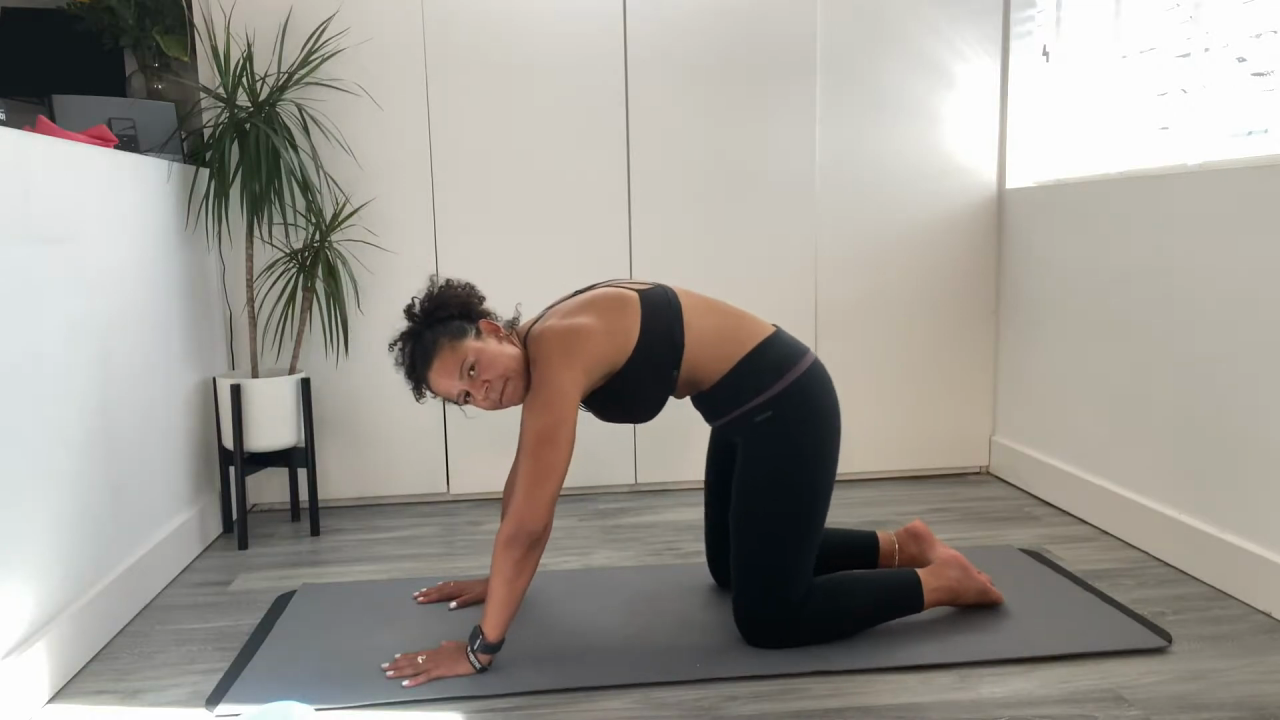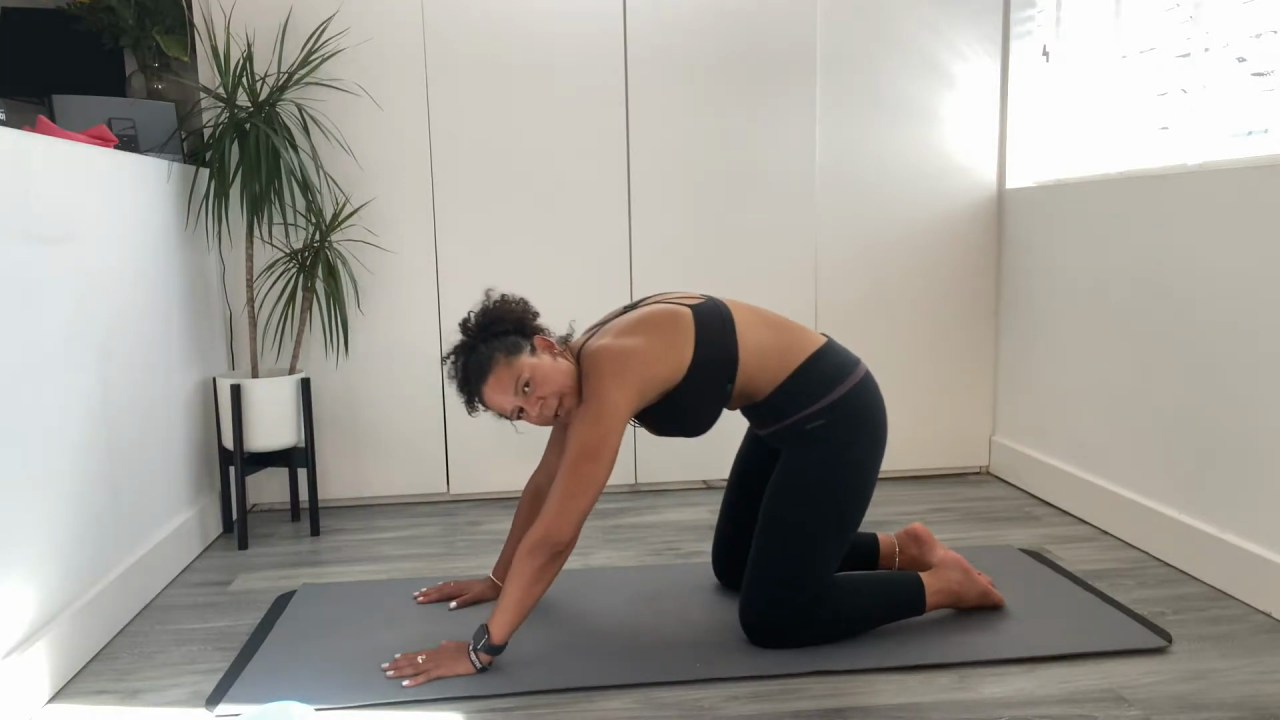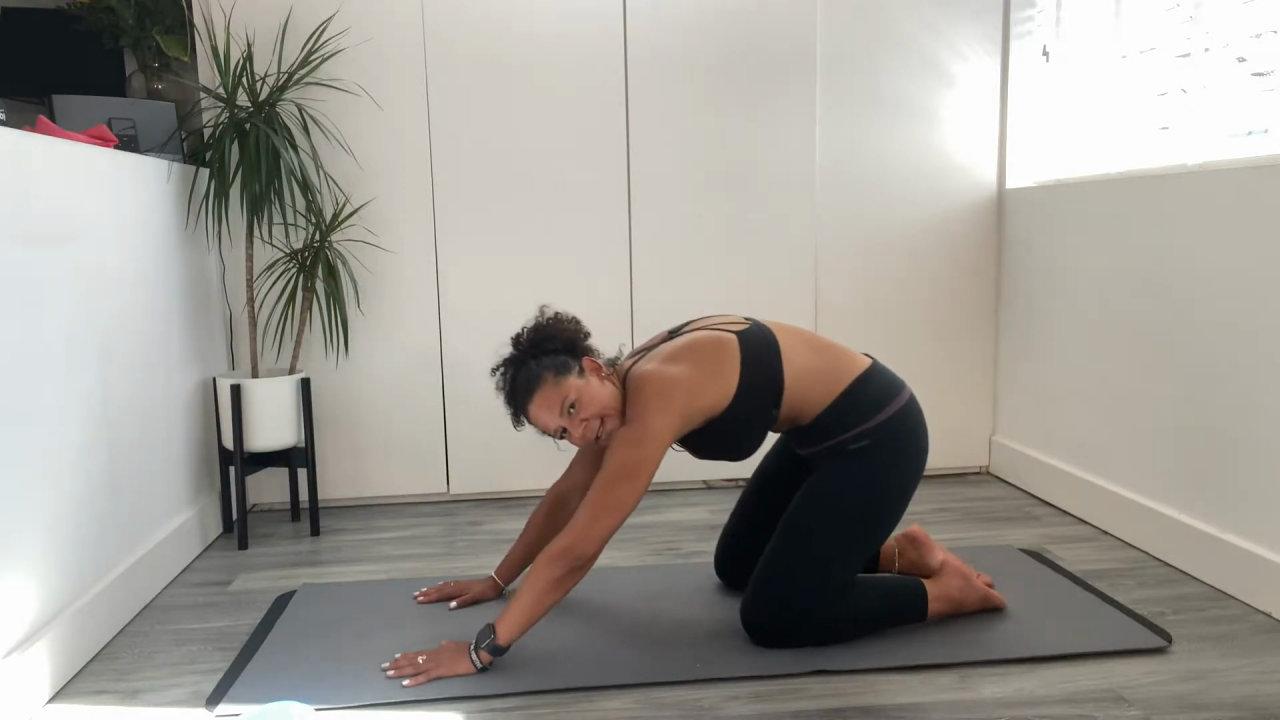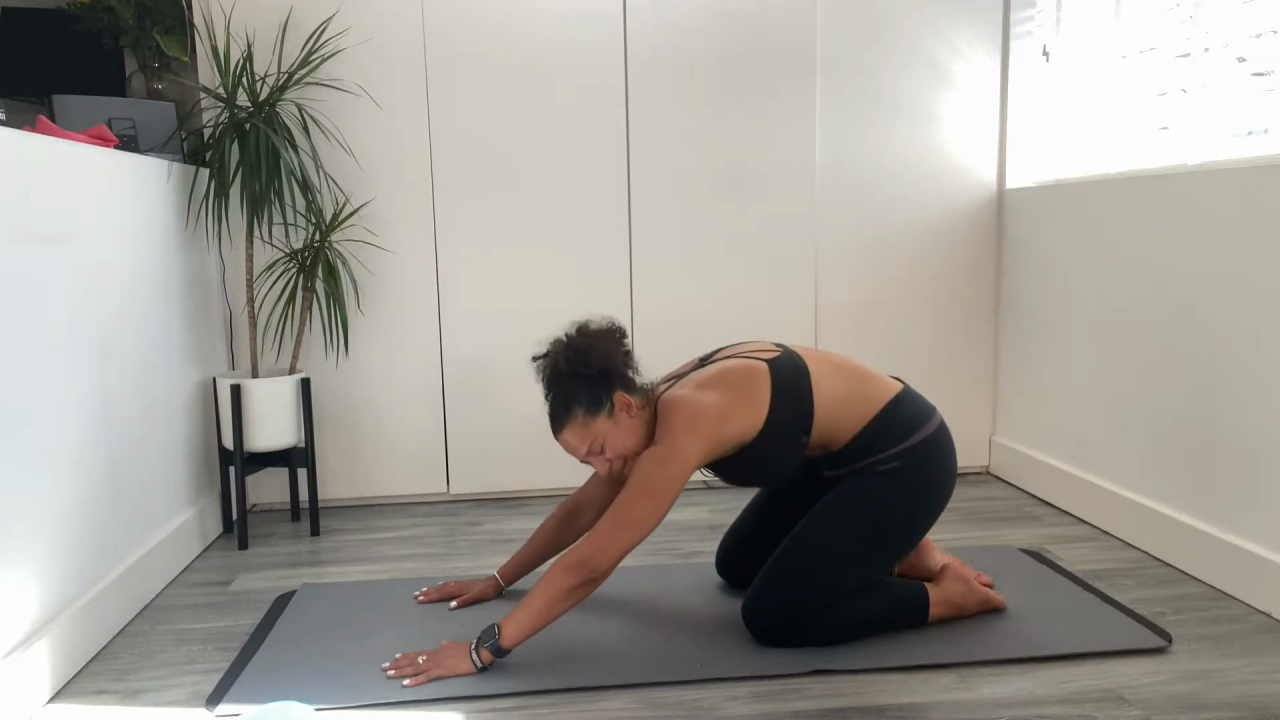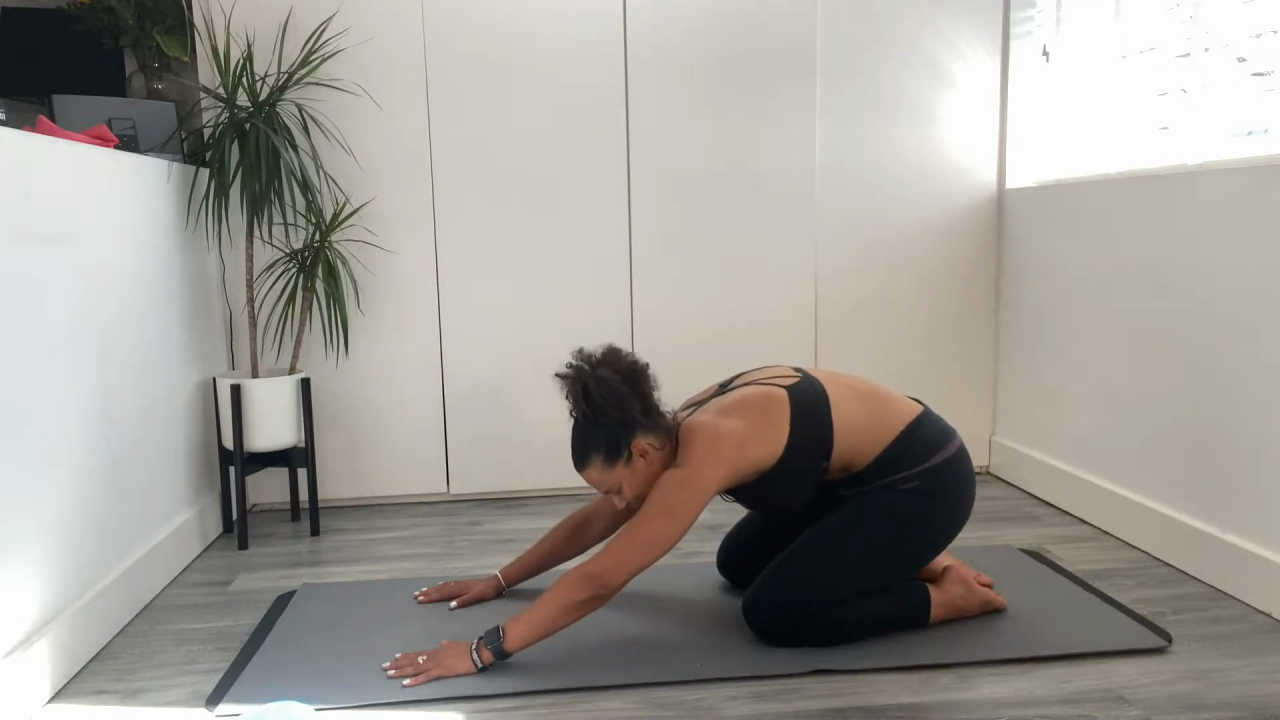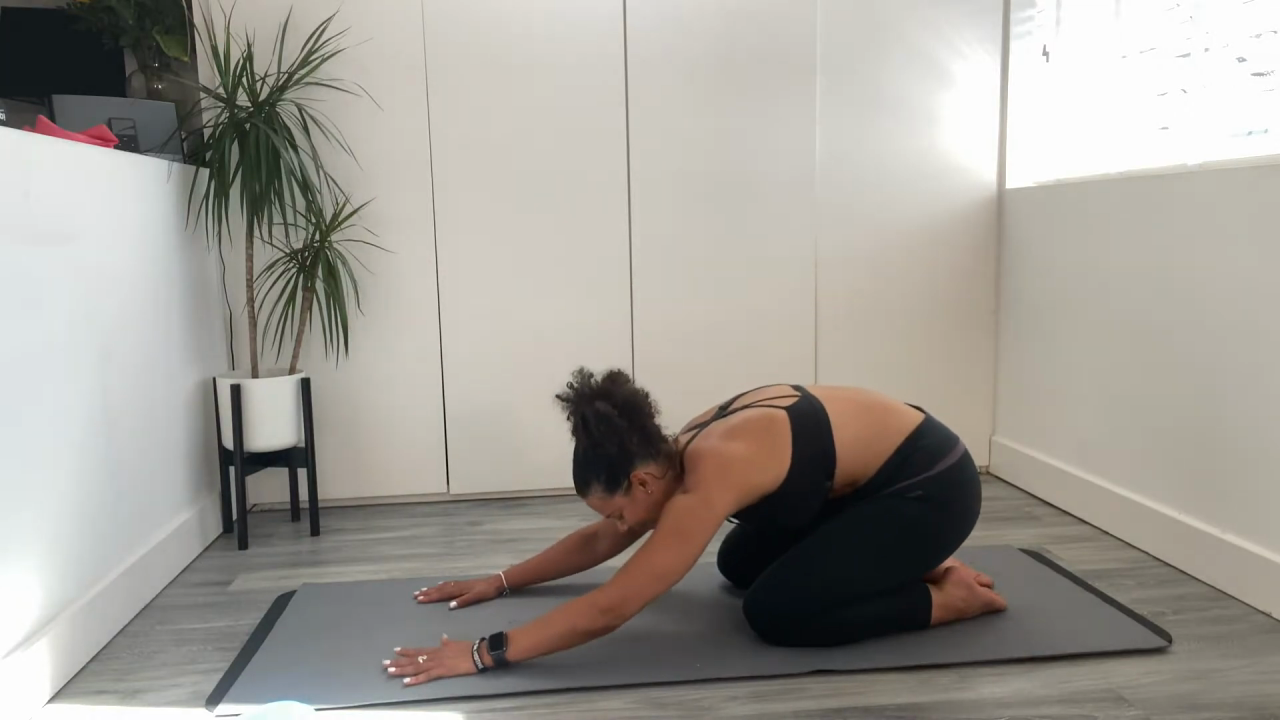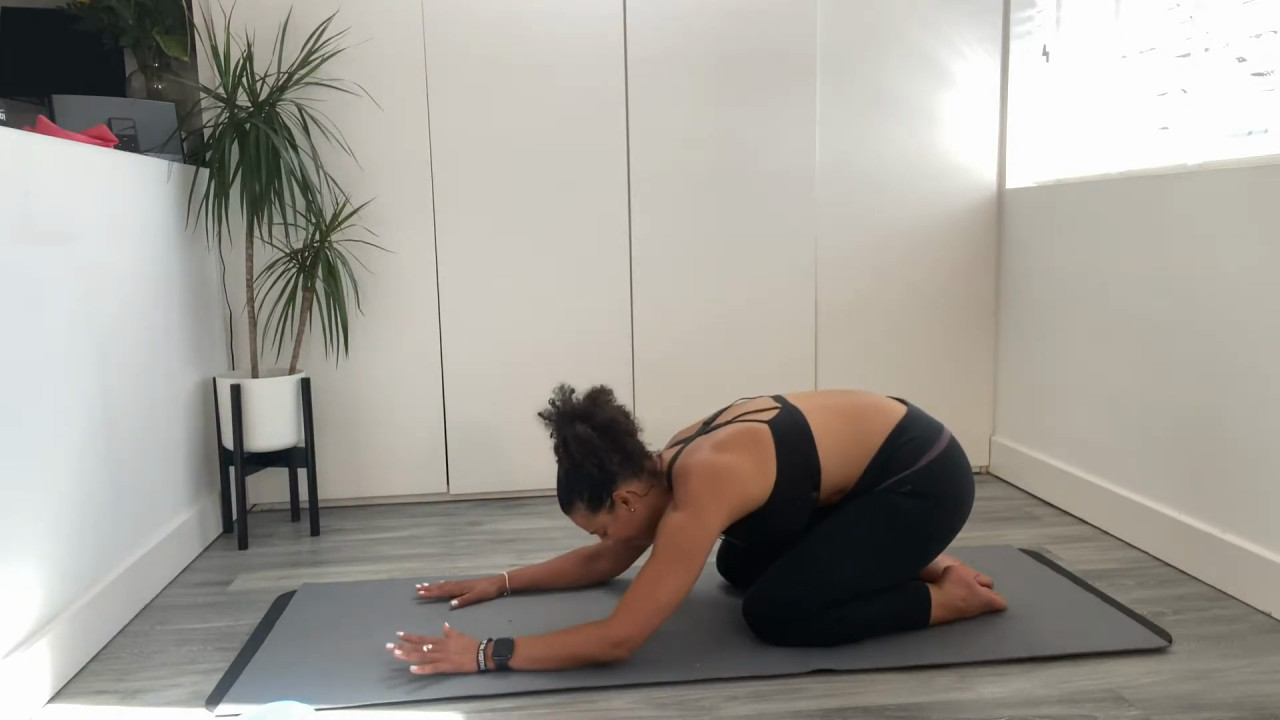
dt=0.4s
person 1, frame 1
left shoulder: (557, 353)
right shoulder: (539, 345)
left elbow: (528, 522)
right elbow: (522, 480)
left wrist: (480, 648)
right wrist: (493, 581)
left hip: (787, 404)
right hip: (747, 406)
left knee: (768, 618)
right knee: (731, 568)
left ankle: (939, 580)
right ankle: (898, 546)
person 1, frame 2
left shoulder: (611, 371)
right shoulder: (579, 365)
left elbow: (555, 534)
right elbow: (544, 485)
left wrist: (482, 648)
right wrist: (498, 580)
left hip: (836, 414)
right hip: (787, 414)
left knee: (772, 618)
right knee: (734, 568)
left ankle: (942, 583)
right ankle: (901, 549)
person 1, frame 3
left shoulder: (656, 396)
right shoulder: (623, 384)
left elbow: (576, 549)
right elbow: (566, 496)
left wrist: (484, 648)
right wrist: (497, 581)
left hip: (878, 435)
right hip: (820, 432)
left knee: (773, 617)
right knee: (736, 568)
left ankle: (946, 590)
right ankle: (900, 551)
person 1, frame 4
left shoulder: (685, 423)
right shoulder: (653, 407)
left elbow: (590, 563)
right elbow: (582, 509)
left wrist: (483, 649)
right wrist: (498, 580)
left hip: (908, 458)
right hip: (846, 451)
left knee: (774, 616)
right knee: (737, 566)
left ankle: (947, 594)
right ankle: (900, 553)
person 1, frame 5
left shoulder: (705, 451)
right shoulder: (677, 430)
left elbow: (600, 580)
right elbow: (592, 522)
left wrist: (484, 650)
right wrist: (501, 579)
left hip: (926, 478)
right hip: (862, 468)
left knee: (775, 613)
right knee: (739, 563)
left ankle: (945, 595)
right ankle: (906, 557)
person 1, frame 6
left shoulder: (707, 480)
right shoulder: (682, 453)
left elbow: (608, 609)
right elbow: (599, 542)
left wrist: (484, 653)
right wrist: (501, 581)
left hip: (932, 486)
right hip: (875, 474)
left knee: (776, 612)
right knee: (741, 564)
left ankle: (948, 596)
right ankle: (908, 558)
person 1, frame 7
left shoulder: (696, 498)
right shoulder: (669, 468)
left elbow: (618, 639)
right elbow: (606, 562)
left wrist: (487, 654)
right wrist: (501, 581)
left hip: (924, 480)
right hip: (875, 464)
left knee: (774, 613)
right knee: (739, 566)
left ankle: (946, 596)
right ankle: (908, 558)
